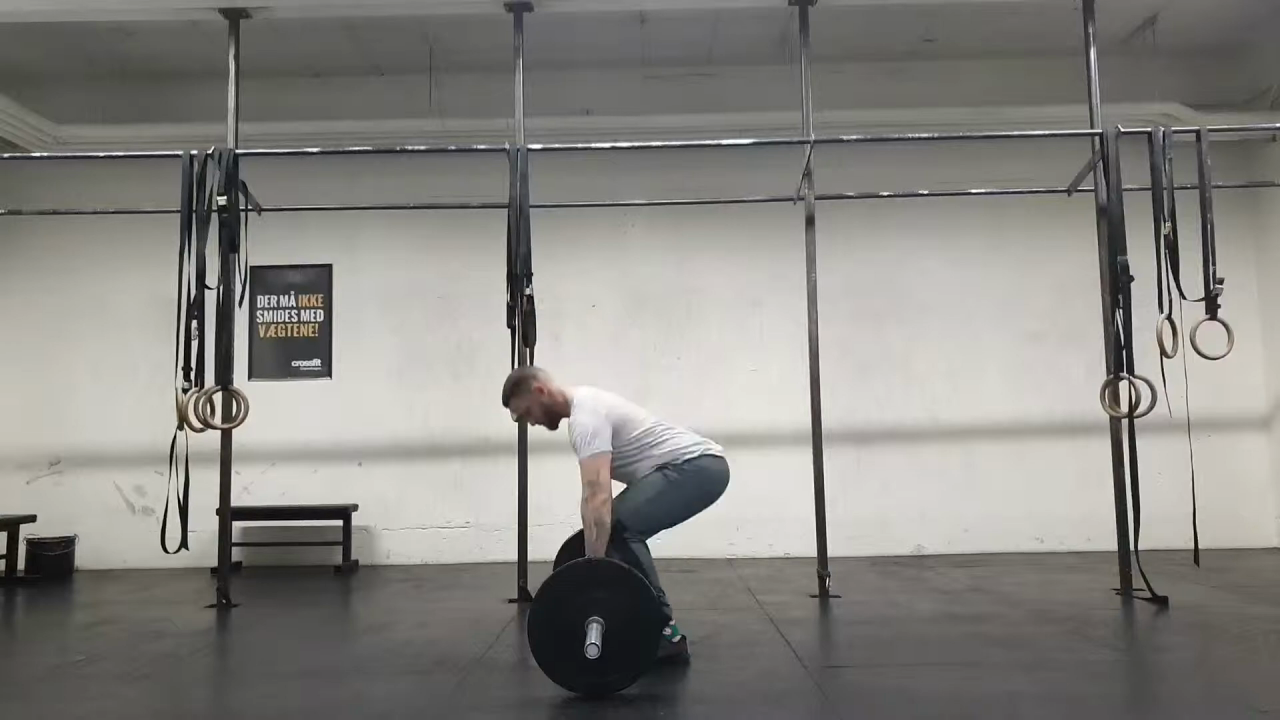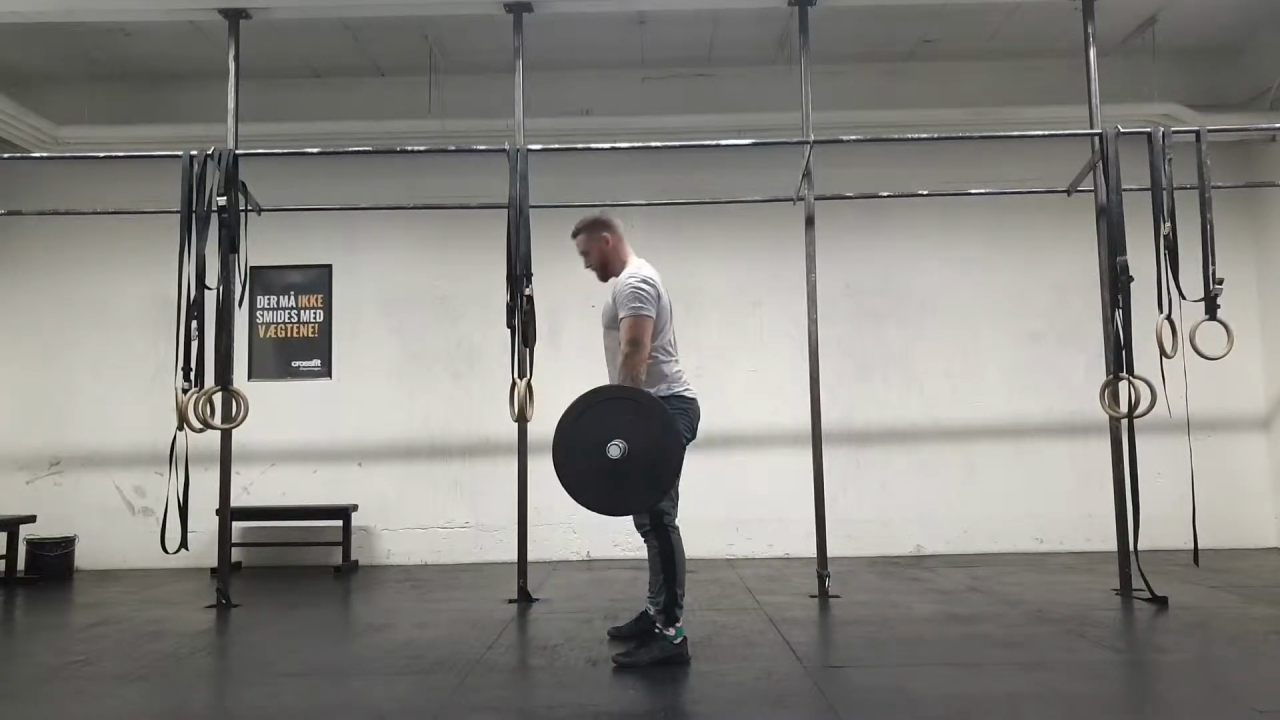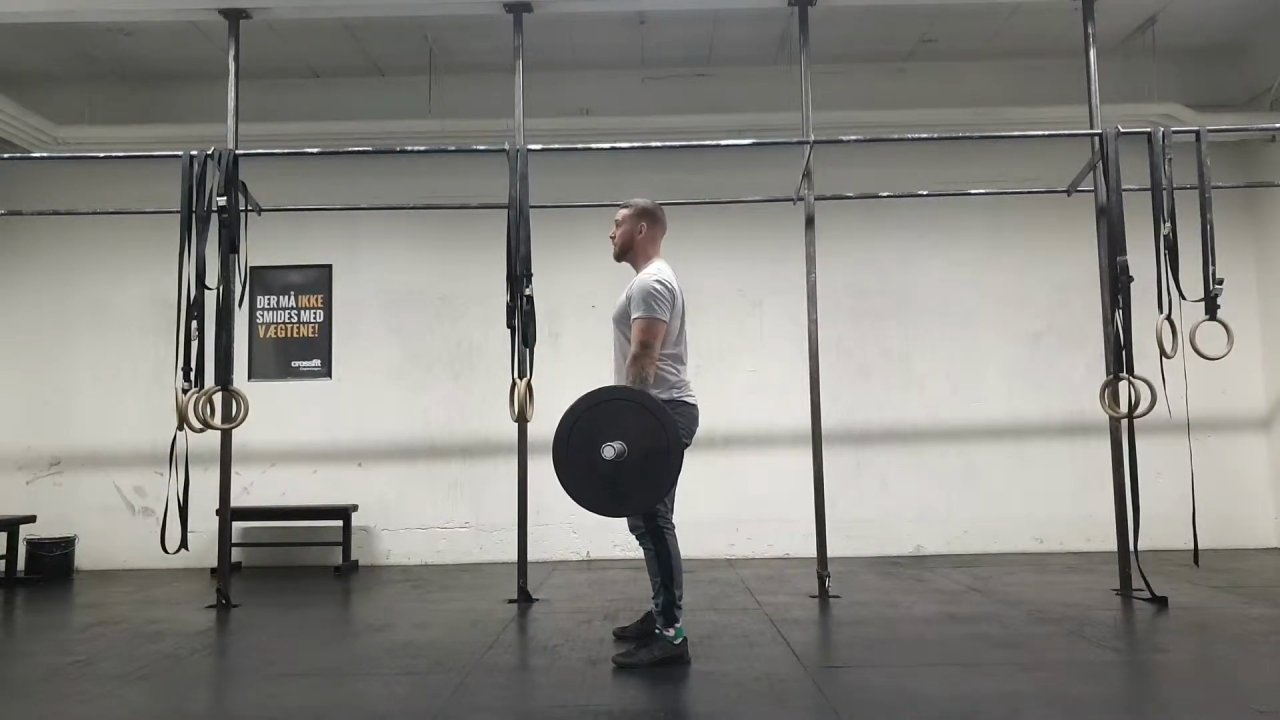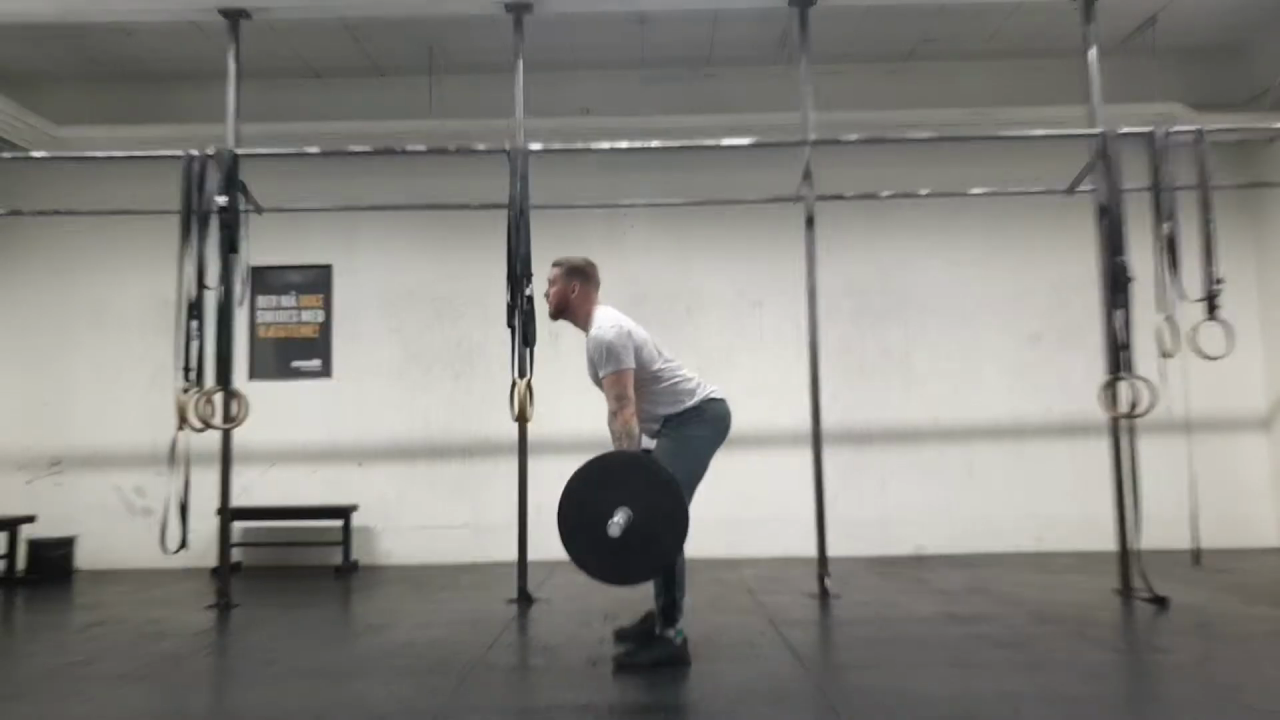
dt=1s
person 1, frame 1
left shoulder: (585, 417)
right shoulder: (585, 402)
left elbow: (596, 498)
right elbow: (601, 494)
right wrist: (596, 560)
left hip: (698, 468)
right hip: (702, 465)
left knee: (618, 527)
right knee: (620, 525)
left ankle: (664, 633)
person 1, frame 2
left shoulder: (633, 281)
right shoulder: (635, 280)
left elbow: (635, 354)
left hip: (663, 408)
right hip: (660, 407)
left knee: (656, 519)
right knee: (651, 517)
left ankle: (670, 634)
right ankle: (657, 613)
person 1, frame 3
left shoulder: (650, 282)
right shoulder: (651, 280)
left elbow: (643, 357)
left hip: (661, 414)
left knee: (650, 520)
right knee: (648, 519)
left ankle: (670, 635)
right ankle: (662, 615)
person 1, frame 4
left shoulder: (605, 334)
right shoulder: (603, 327)
left elbow: (623, 410)
right elbow: (626, 408)
left hip: (696, 416)
right hip: (692, 416)
left ankle: (670, 636)
right ankle: (664, 615)
